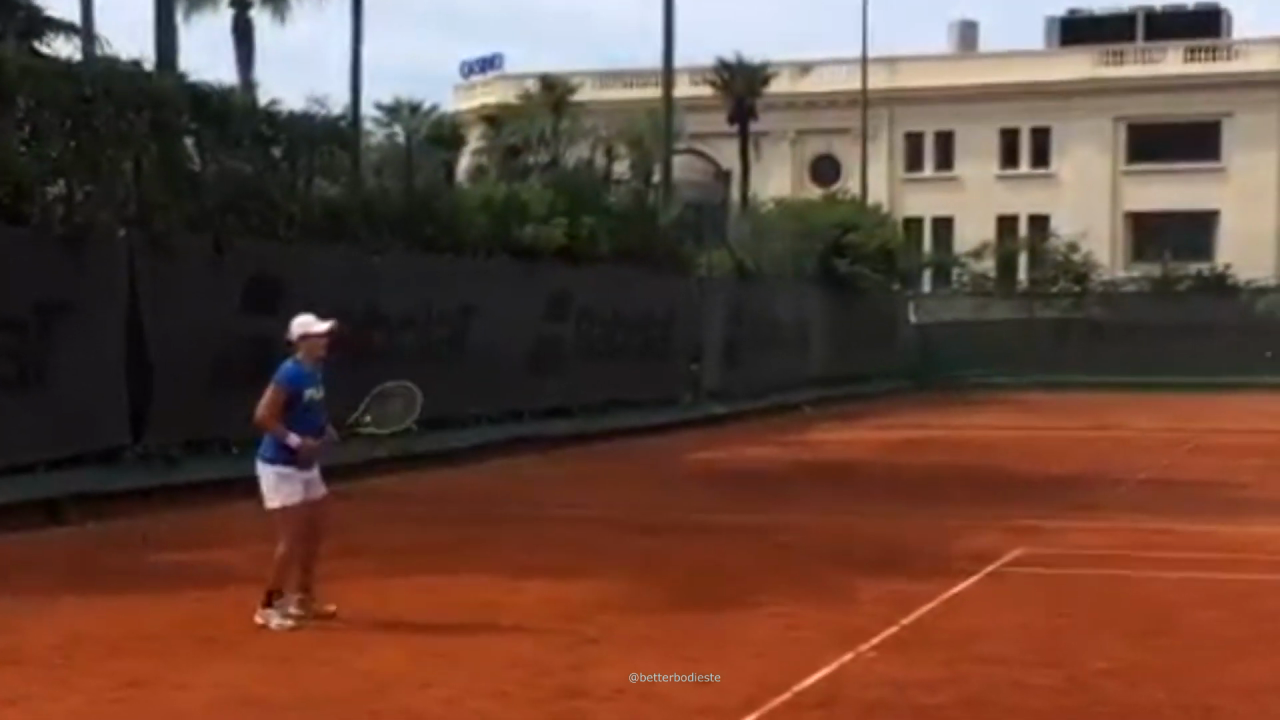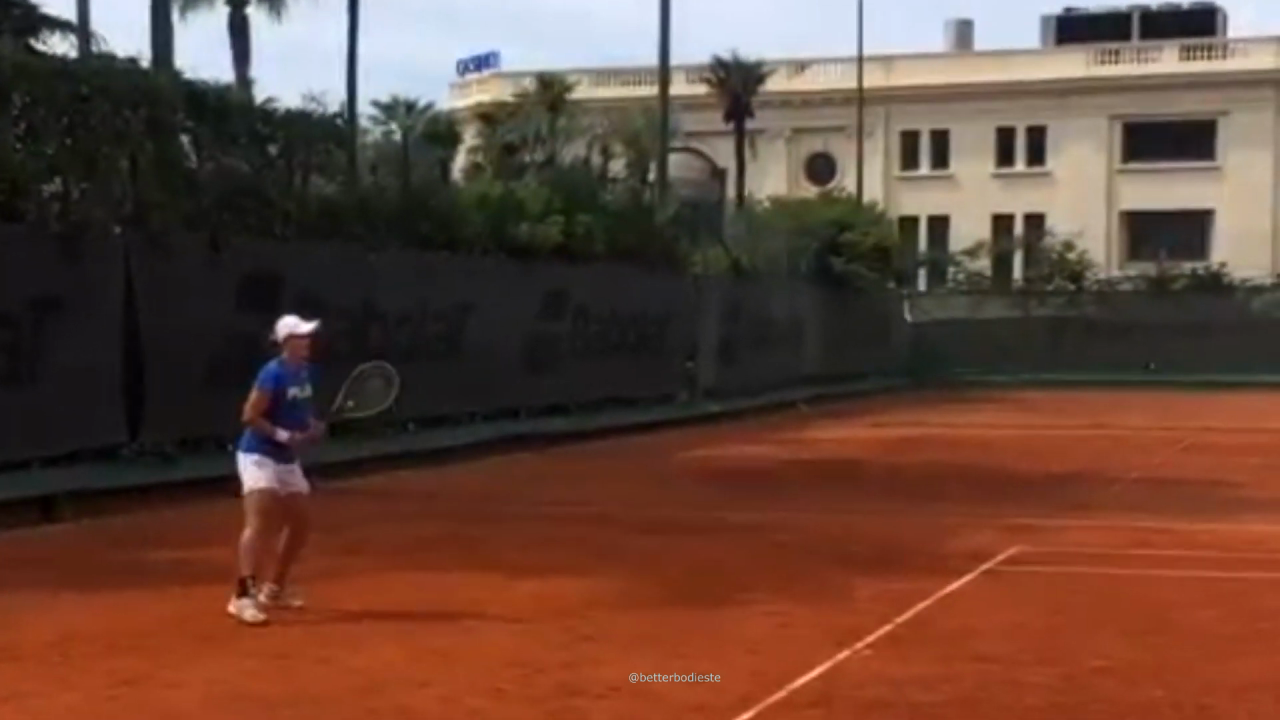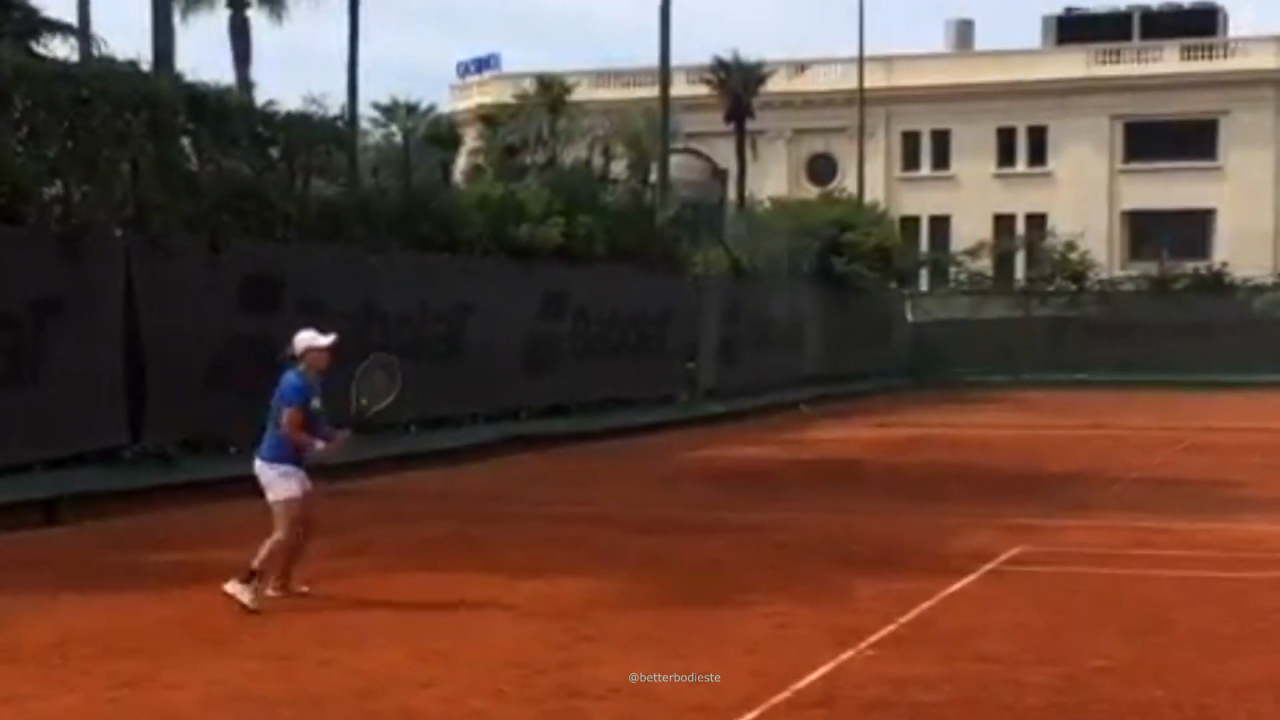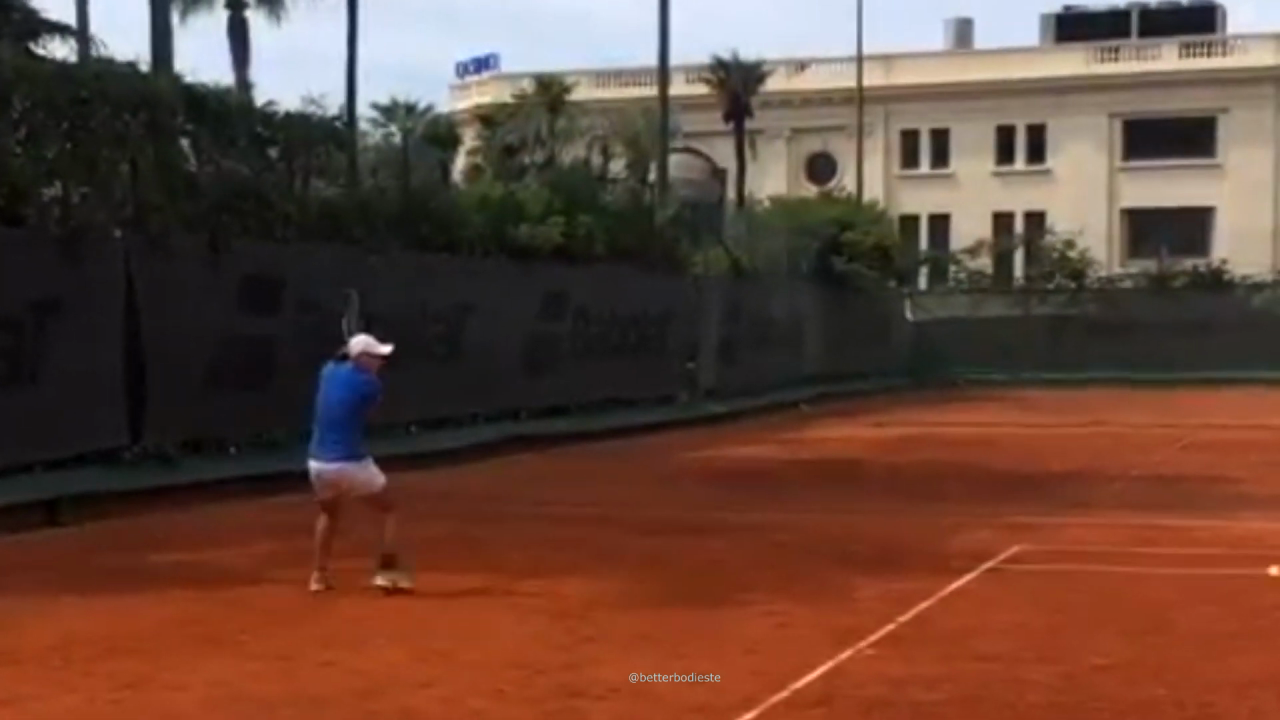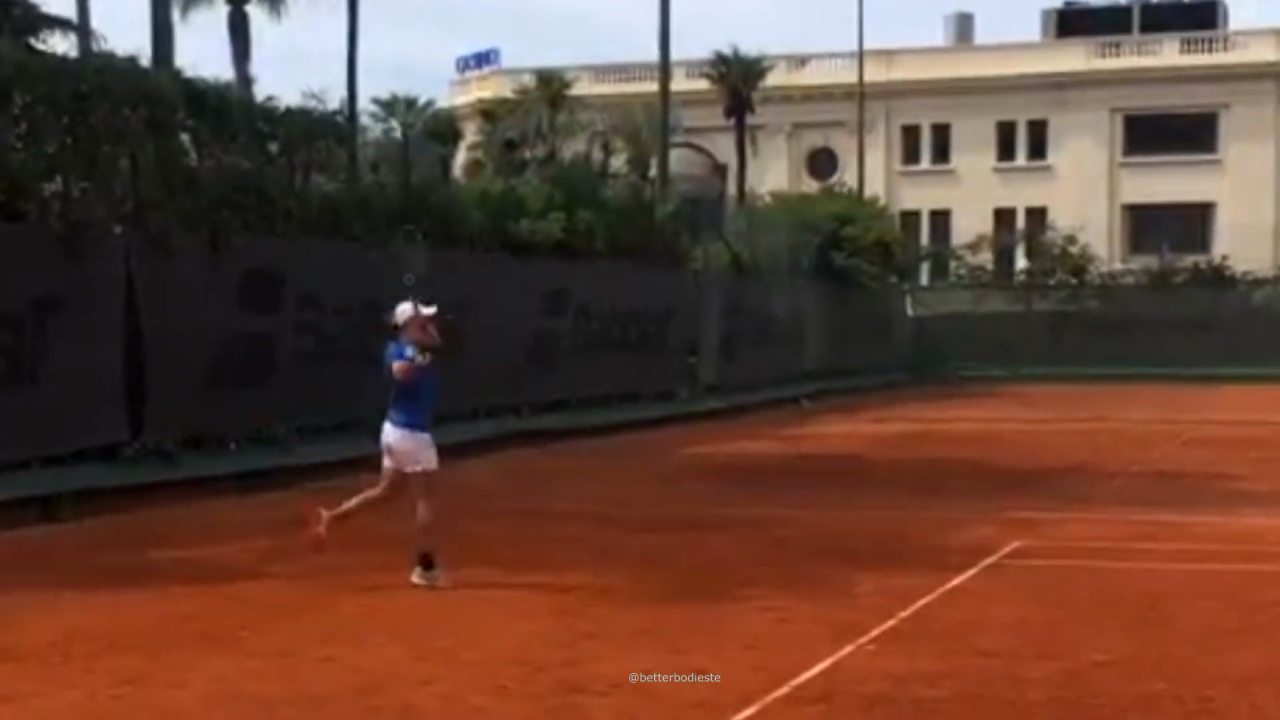
dt=0.5s
person 1, frame 1
left shoulder: (316, 371)
right shoulder: (289, 374)
right elbow: (262, 416)
left wrist: (325, 429)
right wrist: (295, 440)
left hip: (305, 465)
right hip: (279, 465)
left knee: (314, 533)
right knee: (293, 539)
left ankle: (303, 599)
right ankle: (269, 606)
person 1, frame 2
left shoulder: (304, 371)
right shoulder: (272, 373)
right elbow: (249, 416)
left wrist: (311, 425)
right wrist: (284, 436)
left hip: (287, 460)
right hip: (258, 456)
left knee: (300, 525)
right knee: (260, 524)
left ankle: (276, 587)
right ankle: (243, 595)
person 1, frame 3
left shoulder: (312, 381)
right shoulder: (296, 385)
right elbow: (289, 431)
left wrist: (330, 434)
right wrist: (321, 445)
left hip: (291, 464)
right hip: (277, 465)
left knee: (306, 525)
right knee: (286, 532)
left ankle: (280, 580)
right ankle: (245, 582)
person 1, frame 4
left shoulder: (329, 371)
right shoulder: (371, 384)
left hip: (319, 462)
right hip: (352, 463)
left knee: (329, 514)
right knee: (388, 510)
left ankle: (319, 575)
right ankle: (387, 570)
person 1, frame 5
left shoulder: (418, 342)
right shoulder: (397, 351)
left elbow: (435, 341)
right elbow: (400, 376)
left wrist: (424, 330)
right wrist: (413, 355)
left hip: (400, 430)
right hip: (411, 434)
left knee: (383, 491)
right knee: (423, 500)
left ankle: (328, 518)
right ankle: (426, 568)
